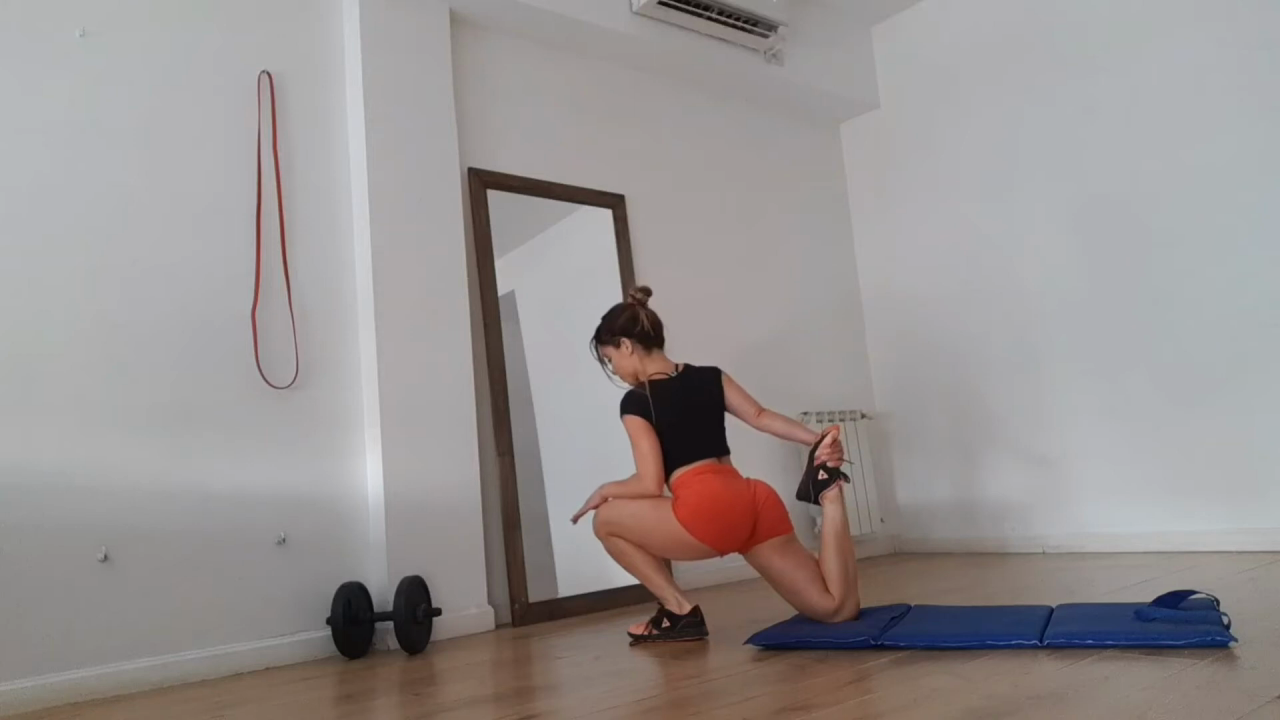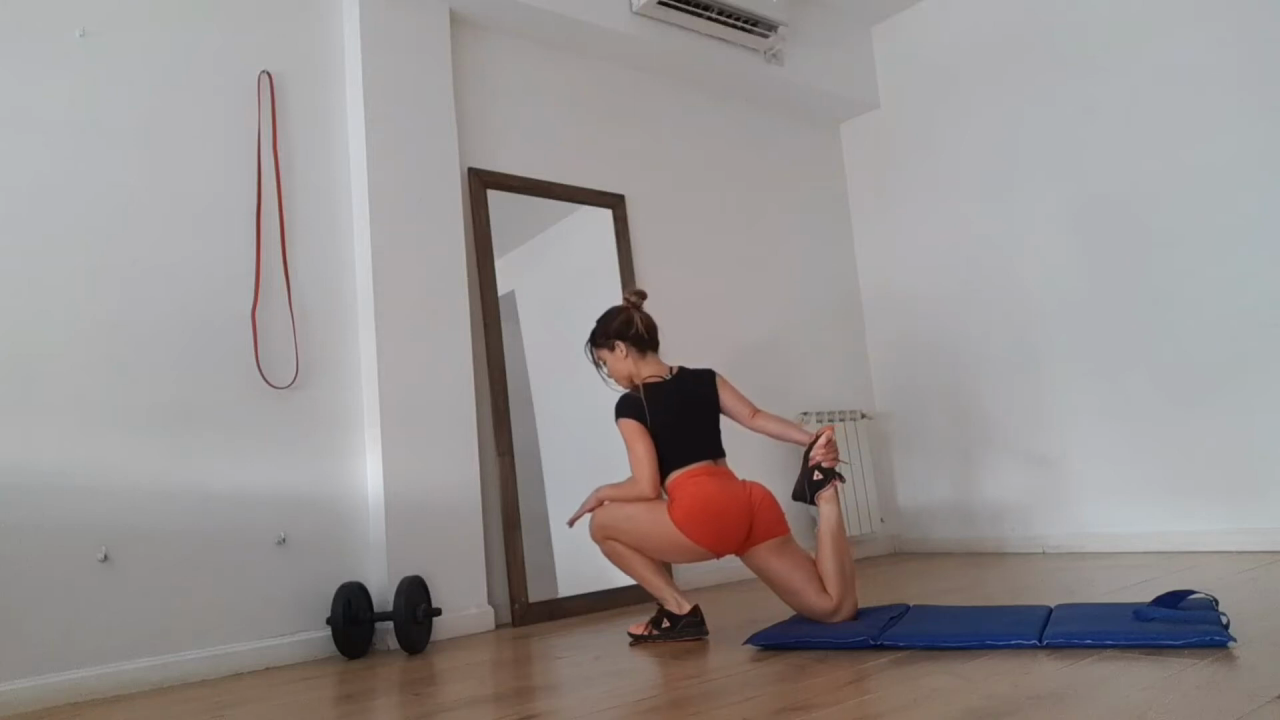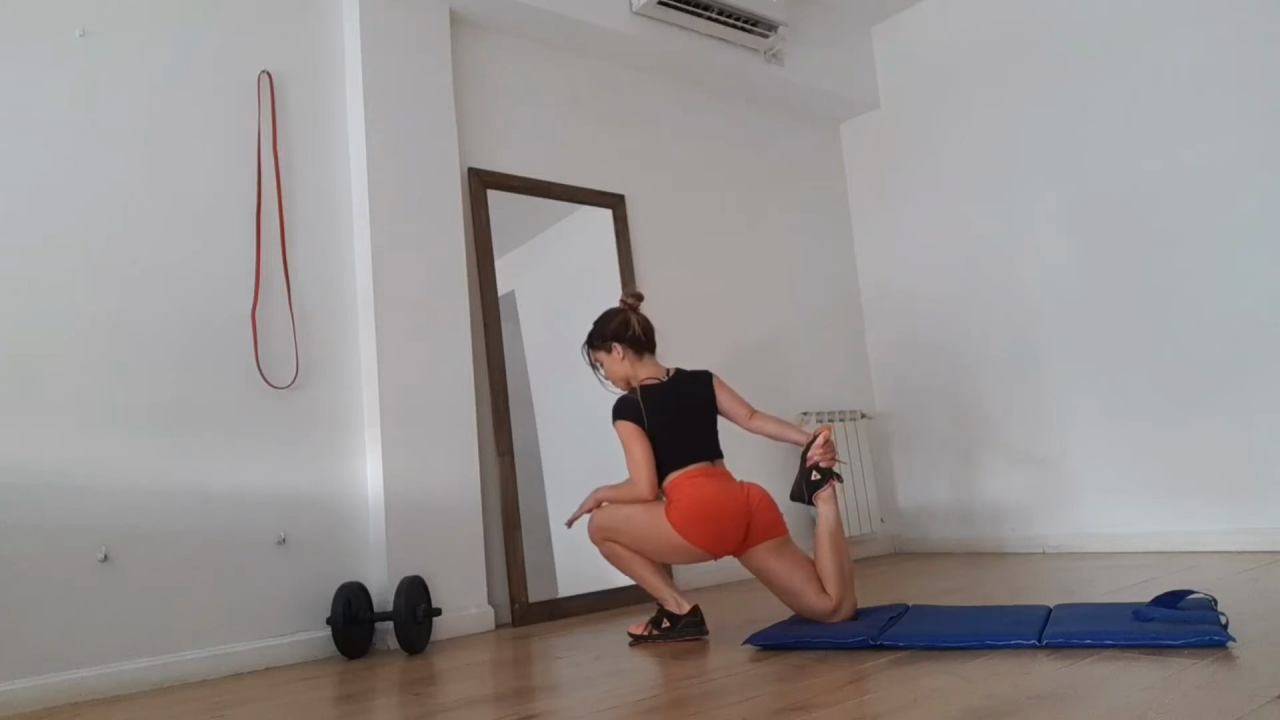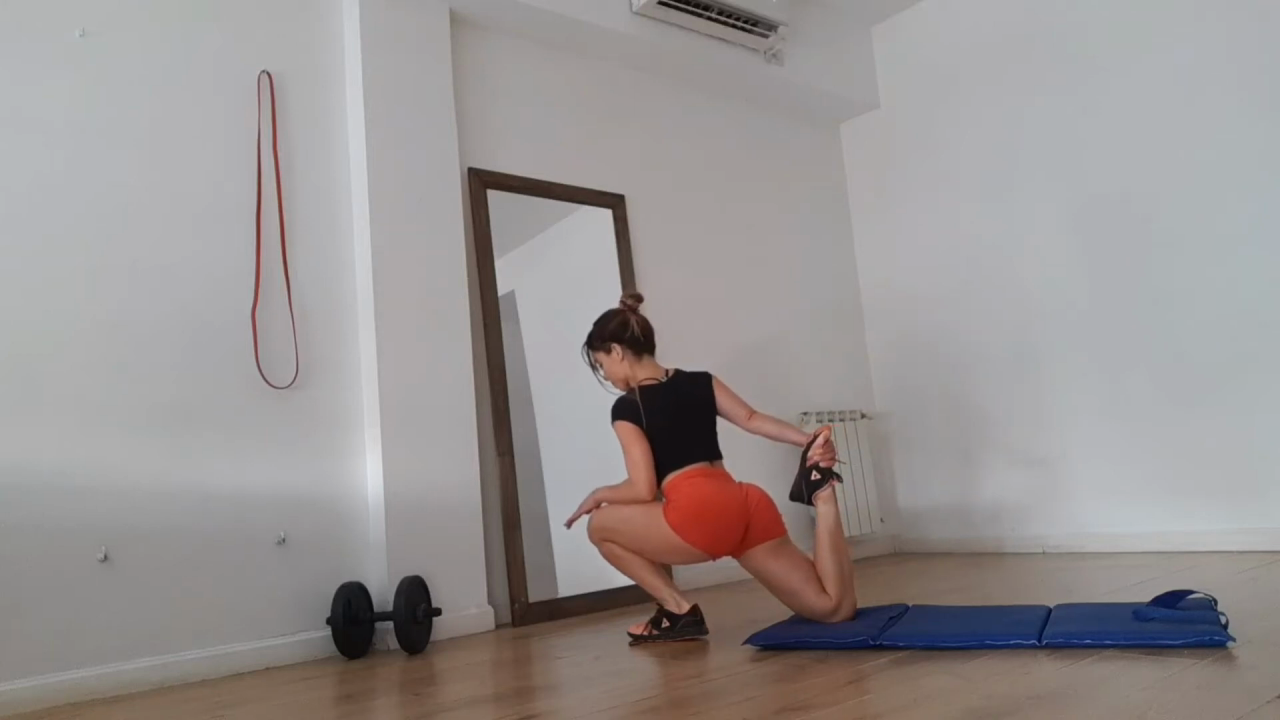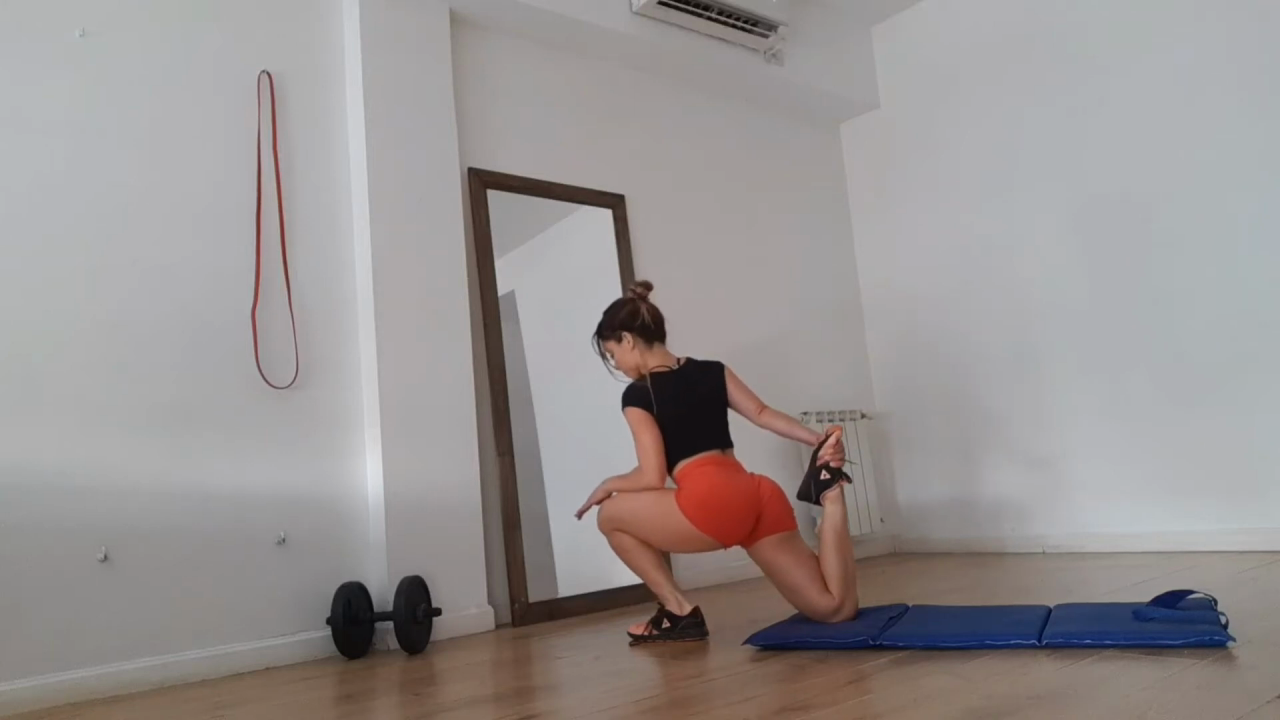
dt=0.5s
person 1, frame 1
left shoulder: (636, 402)
right shoulder: (710, 377)
left elbow: (651, 485)
right elbow: (760, 416)
left wrist: (605, 491)
right wrist: (819, 441)
left hip: (709, 511)
right hip: (757, 503)
left knee: (606, 520)
left ankle: (679, 612)
person 1, frame 2
left shoulder: (631, 405)
right shoulder: (704, 379)
left elbow: (647, 488)
right elbow: (755, 417)
left wrist: (601, 494)
right wrist: (813, 441)
left hip: (705, 514)
right hip: (752, 504)
left knee: (602, 523)
left ankle: (679, 612)
person 1, frame 3
left shoulder: (628, 408)
right shoulder: (701, 381)
left elbow: (645, 490)
right elbow: (752, 418)
left wrist: (599, 494)
right wrist: (810, 441)
left hip: (703, 516)
right hip: (750, 506)
left knee: (601, 525)
left ankle: (679, 612)
person 1, frame 4
left shoulder: (627, 408)
right shoulder: (700, 382)
left elbow: (643, 490)
right elbow: (751, 419)
left wrist: (599, 495)
right wrist: (810, 441)
left hip: (701, 516)
right hip: (748, 506)
left knee: (600, 525)
left ankle: (678, 611)
person 1, frame 5
left shoulder: (638, 395)
right shoulder: (712, 371)
left elbow: (652, 478)
right elbow: (762, 413)
left wrist: (607, 486)
right wrist: (819, 441)
left hip: (711, 502)
right hip: (761, 496)
left knee: (611, 515)
right knee: (836, 607)
left ankle: (679, 613)
